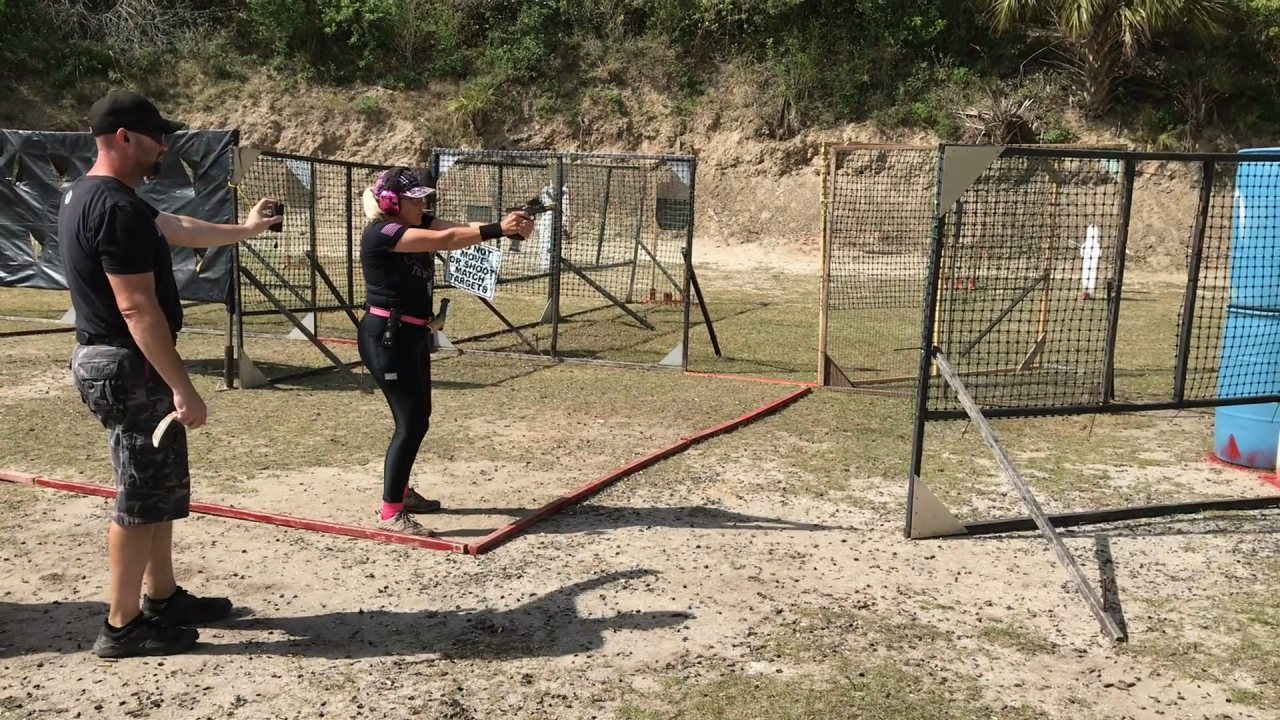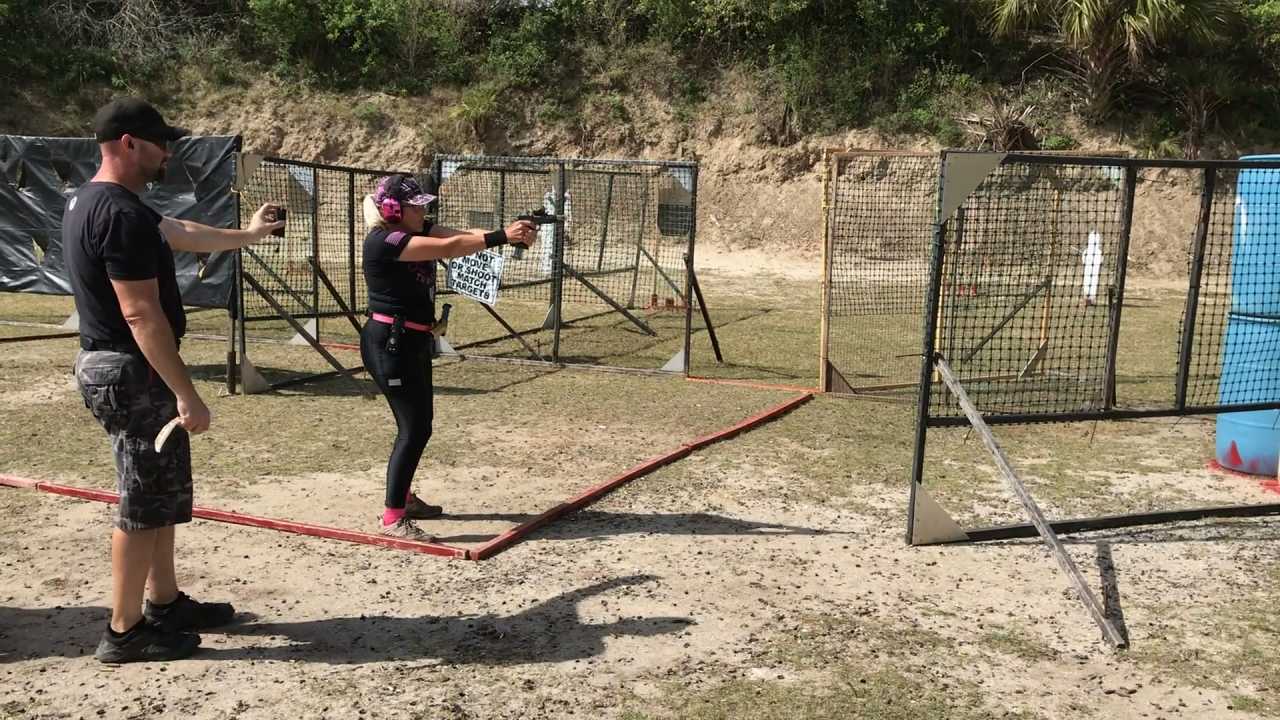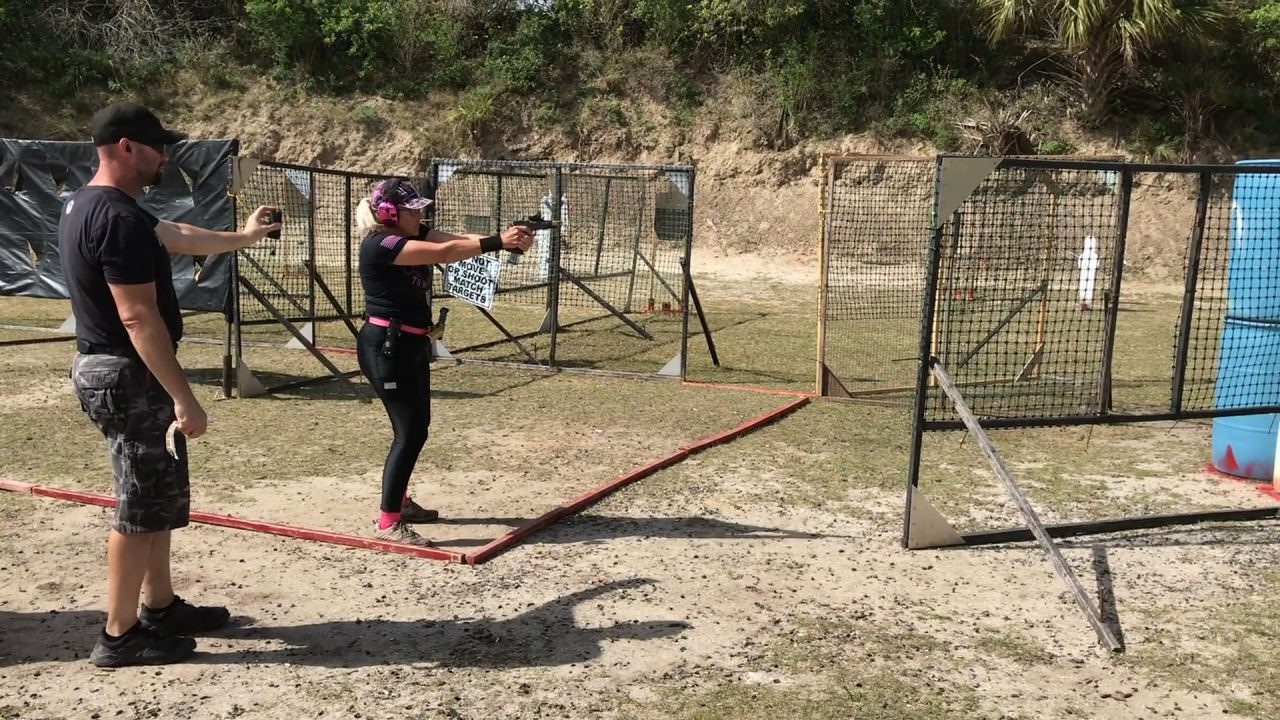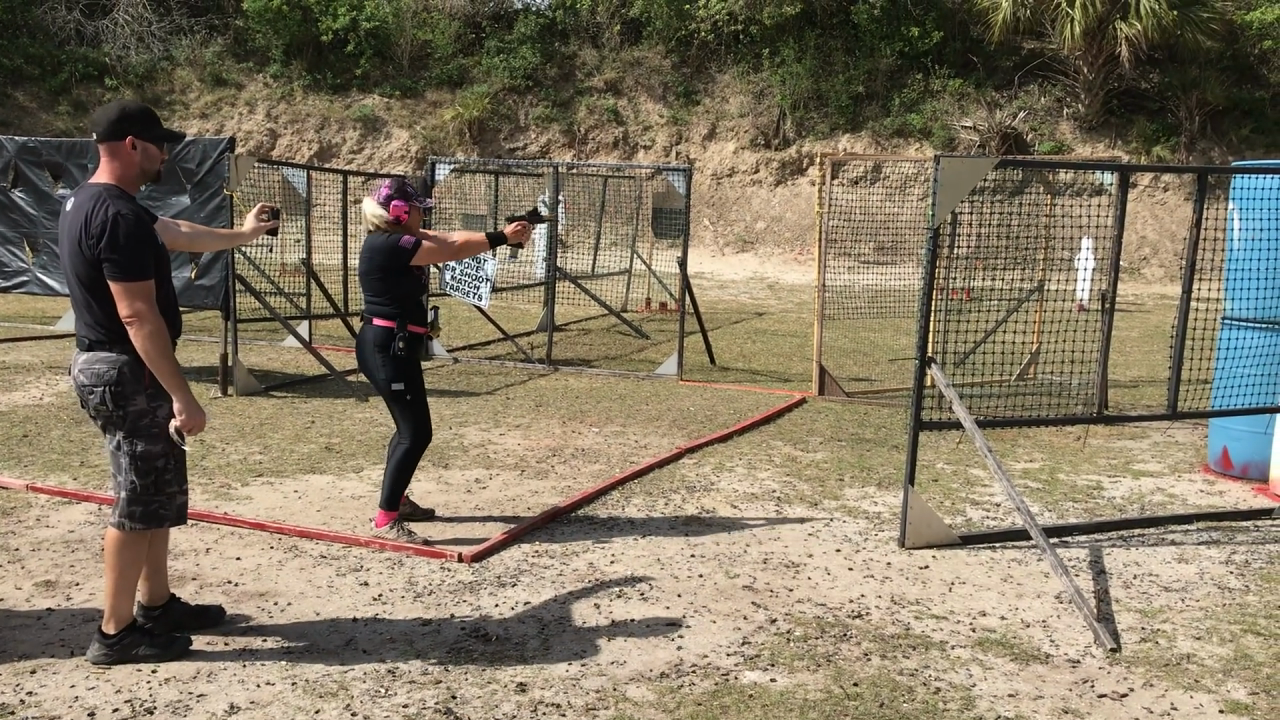
dt=0.4s
person 1, frame 1
left shoulder: (91, 194)
right shoulder: (116, 208)
left elbow: (176, 228)
right elbow: (138, 309)
left wrist: (243, 230)
right wrist: (183, 389)
left hip: (115, 362)
right hip: (129, 369)
left knee: (161, 488)
right knee: (142, 496)
left ankle: (163, 599)
right ankle: (123, 626)
person 1, frame 2
left shoulder: (93, 199)
right shoulder: (121, 214)
left elbow: (180, 233)
right elbow: (141, 315)
left wrist: (247, 234)
right wrist: (186, 394)
left hip: (117, 366)
right hip: (132, 373)
left knee: (163, 493)
right knee: (145, 501)
left ankle: (165, 603)
right ankle: (125, 631)
person 1, frame 3
left shoulder: (89, 203)
right shoulder: (119, 218)
left elbow: (177, 236)
right elbow: (139, 319)
left wrist: (243, 237)
right wrist: (184, 398)
left hip: (111, 369)
right hip: (129, 377)
left knee: (159, 497)
right knee: (143, 505)
left ankle: (160, 607)
right ankle: (120, 635)
person 1, frame 4
left shoulder: (88, 200)
right shoulder: (119, 215)
left elbow: (176, 233)
right elbow: (139, 317)
left wrist: (242, 234)
right wrist: (182, 396)
left hip: (110, 366)
right hip: (128, 374)
left knee: (155, 495)
right knee: (140, 502)
left ankle: (156, 605)
right ankle: (116, 633)
person 2, frame 1
left shoulder: (417, 225)
right shoulder: (380, 234)
left elbow: (461, 228)
right elbow: (444, 240)
left wrist: (507, 226)
right wrist: (498, 229)
left hip: (412, 335)
right hip: (386, 338)
left knee: (418, 417)
right knee: (411, 423)
left ankle: (401, 492)
right ankle: (389, 512)
person 2, frame 2
left shoulder: (417, 232)
right shoulder: (382, 242)
left elbow: (463, 234)
right elbow: (449, 248)
left wrist: (510, 235)
right wrist: (502, 238)
left hip: (414, 341)
right hip: (390, 344)
left knee: (419, 423)
right knee: (415, 429)
left ankle: (403, 498)
right ankle: (392, 518)
person 2, frame 3
left shoulder: (414, 235)
right shoulder: (378, 245)
left elbow: (459, 239)
right elbow: (444, 253)
left wrist: (505, 240)
right wrist: (497, 243)
left hip: (412, 345)
right hip: (386, 348)
left knee: (417, 426)
right knee: (410, 433)
left ankle: (399, 502)
right ankle: (387, 522)
person 2, frame 4
left shoulder: (393, 237)
right shoulder: (389, 245)
left elbow: (451, 238)
right elbow: (455, 251)
left wrist: (501, 235)
right wrist: (501, 237)
left hip: (393, 345)
right hip: (387, 348)
left knee: (410, 425)
right knee: (417, 433)
left ankle: (397, 500)
right ankle: (384, 520)
